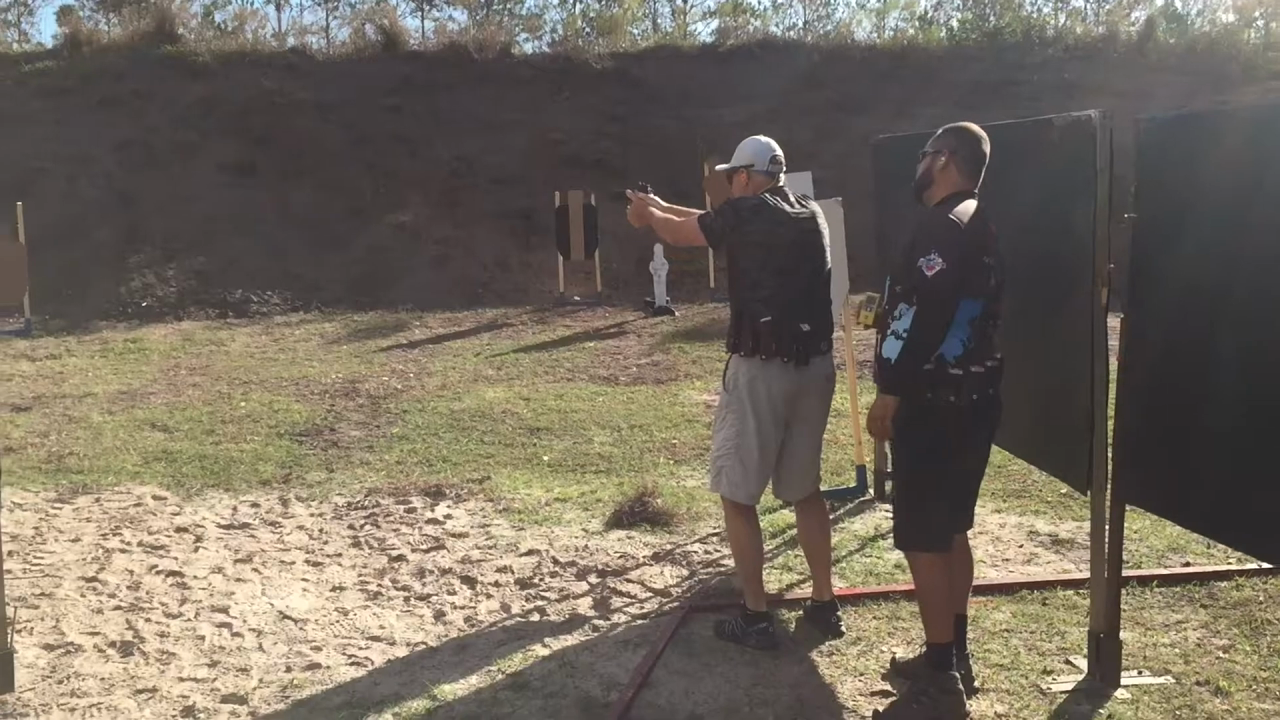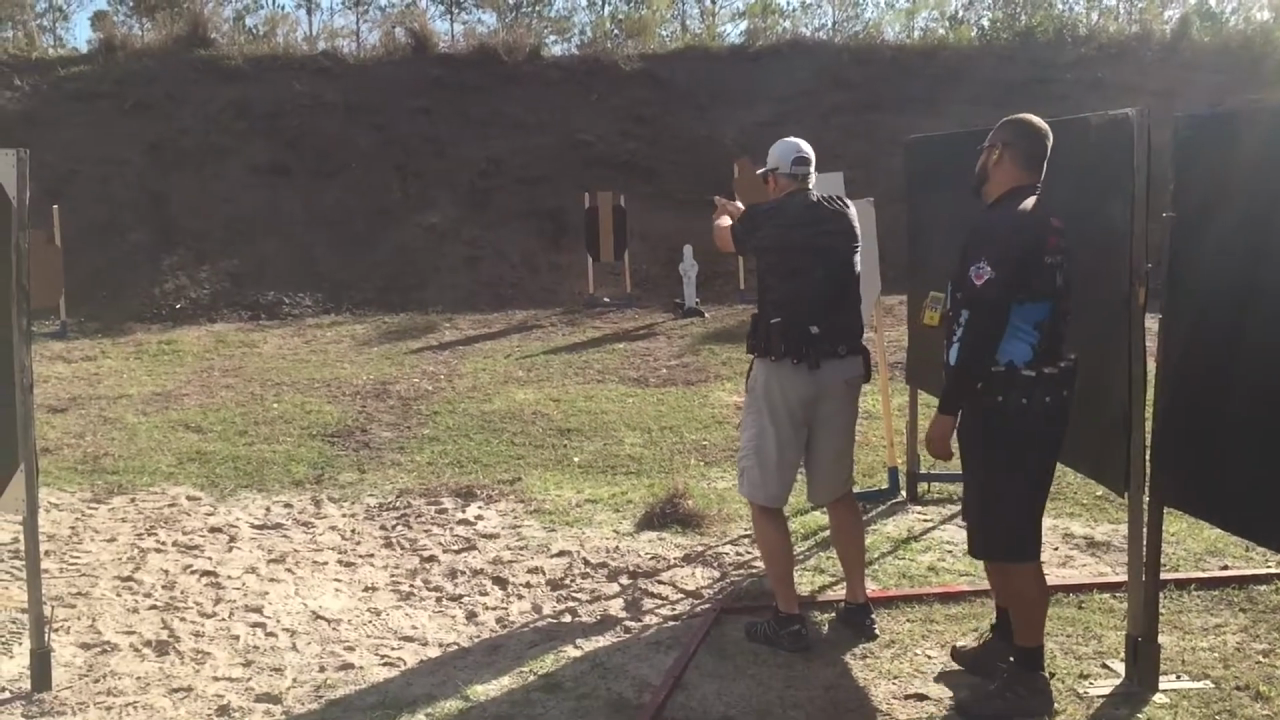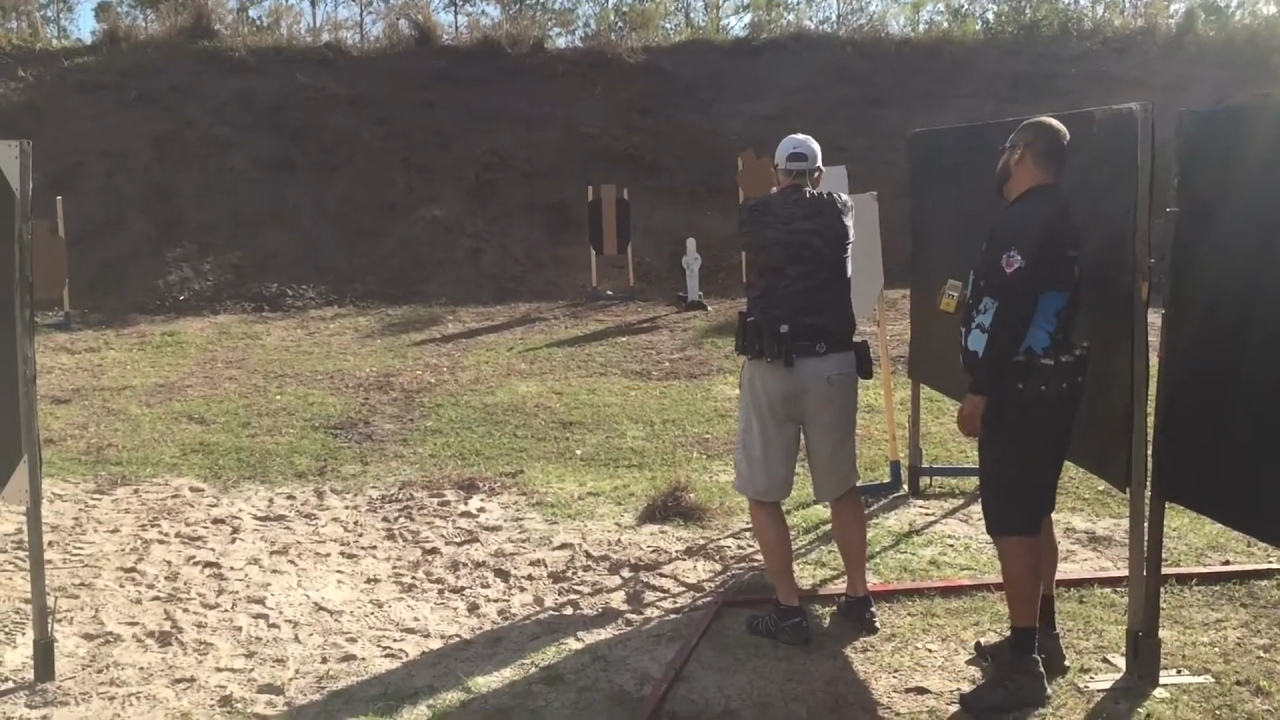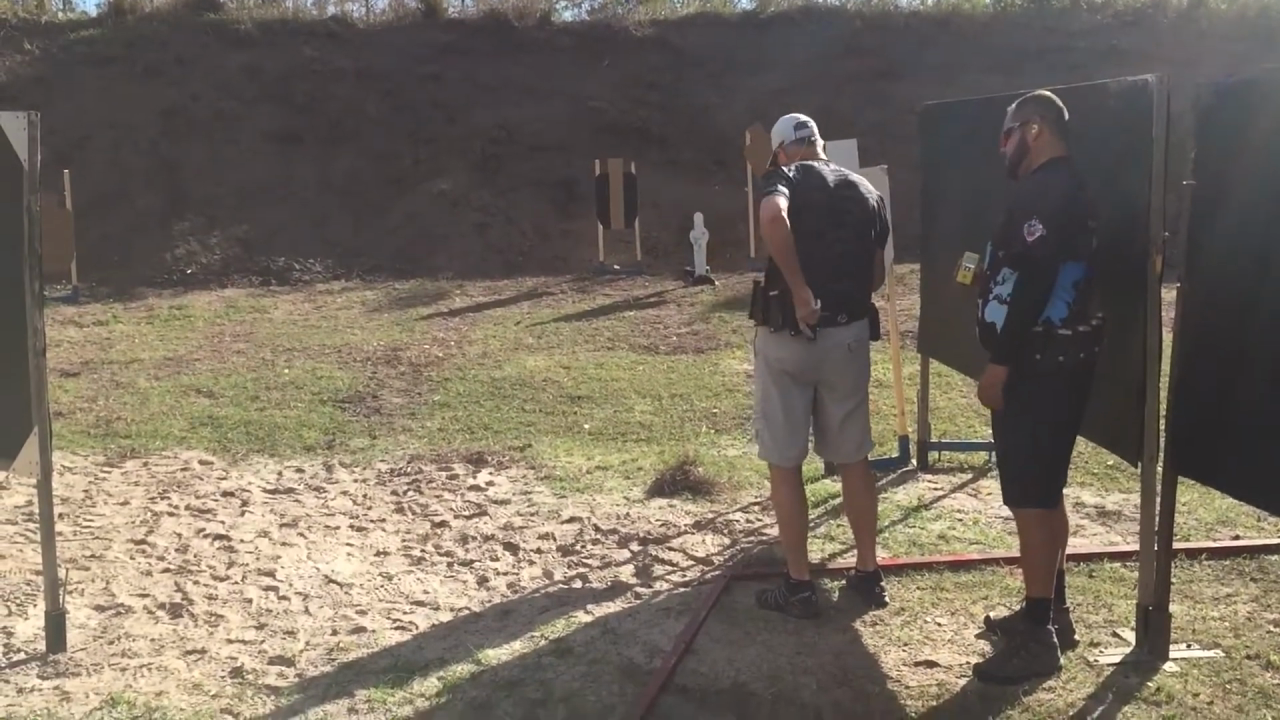
dt=1s
person 1, frame 1
left shoulder: (941, 226)
right shoulder: (978, 226)
left elbow: (931, 316)
left wrist: (890, 391)
right wrist: (891, 317)
left hip: (936, 400)
right hip: (968, 395)
left knee: (924, 537)
right knee: (949, 529)
right ankle: (952, 655)
person 1, frame 2
left shoulder: (999, 227)
right shoulder: (1043, 224)
left elbow: (983, 328)
left wrist: (947, 411)
right wrist: (956, 311)
left hip: (1010, 403)
right hip: (1037, 396)
left knee: (1010, 539)
right knee: (993, 526)
right ankle: (1005, 640)
person 1, frame 3
left shoulder: (1024, 219)
right shoulder: (1054, 215)
left elbow: (1012, 312)
left wrist: (979, 391)
right wrist: (976, 301)
left hip: (1020, 390)
right hip: (1046, 384)
left knee: (1010, 521)
right knee: (1032, 515)
left ankle: (1024, 666)
right ankle: (1040, 638)
person 1, frame 4
left shoulder: (1045, 189)
right shoulder: (1061, 187)
left elbow: (1034, 281)
left wrist: (1000, 361)
left hip: (1036, 363)
right hip: (1053, 358)
left knee: (1029, 497)
right knee: (1043, 491)
left ankle: (1037, 636)
right ankle: (1048, 612)
person 2, frame 1
left shoulder: (744, 213)
right shoulder: (810, 213)
left elbow: (681, 234)
left wrist: (648, 214)
right wrist: (661, 204)
left hip: (761, 369)
right hip: (814, 365)
left knee: (737, 494)
right knee: (806, 488)
left ankle: (755, 617)
right ankle: (824, 603)
person 2, frame 2
left shoulder: (763, 218)
right shoulder: (842, 214)
left elbow: (725, 239)
left wrist: (722, 217)
left hip: (783, 370)
right hip: (842, 366)
left knee: (764, 498)
right knee: (838, 491)
left ankle: (787, 618)
right ankle: (858, 605)
person 2, frame 3
left shoulder: (753, 215)
right shoulder: (838, 211)
left hip: (770, 368)
right hip: (832, 364)
left knee: (763, 494)
right knee: (843, 486)
left ankle: (789, 611)
right ankle: (859, 599)
person 2, frame 4
left shoulder: (787, 177)
right shoulder: (867, 192)
left elbow: (773, 216)
right elbow: (877, 276)
left wrist: (798, 289)
left hip: (787, 335)
right hip: (850, 333)
left knee: (784, 463)
right knee: (854, 458)
left ankle: (799, 586)
right ankle: (869, 573)
